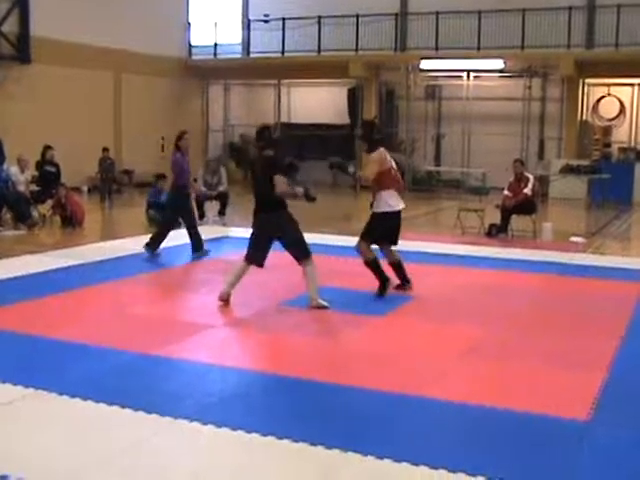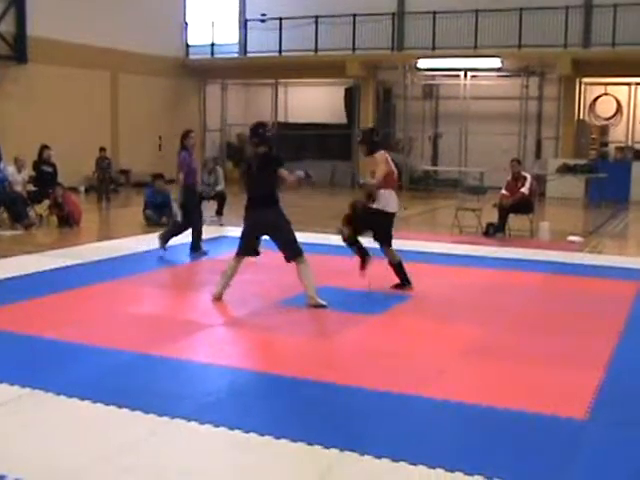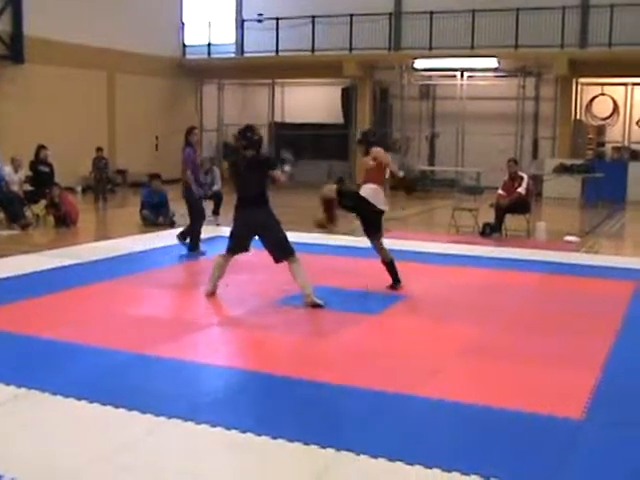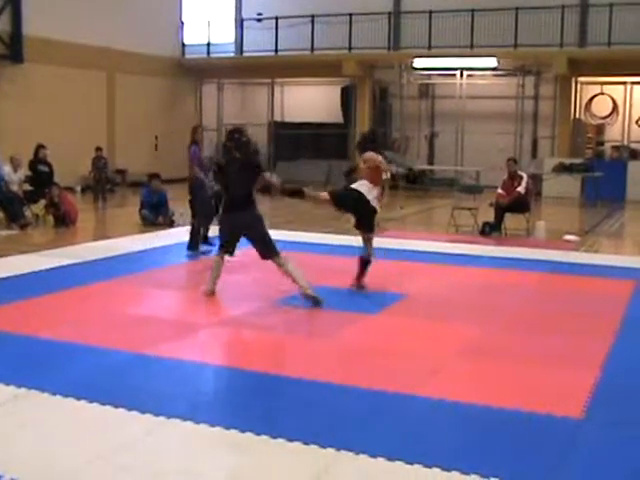
dt=0.1s
person 1, frame 1
left shoulder: (256, 164)
right shoulder: (275, 162)
right elbow: (281, 190)
right wrist: (301, 192)
left hip: (260, 218)
right hip: (279, 216)
left knee: (250, 261)
right knee: (306, 259)
left ankle: (226, 291)
right ankle: (315, 299)
person 1, frame 2
left shoulder: (247, 161)
right shoulder: (272, 158)
right elbow: (289, 181)
right wrist: (300, 175)
left hip: (252, 215)
right hip: (272, 214)
left knee: (240, 255)
right knee: (299, 257)
left ankle: (220, 290)
right ankle: (312, 297)
person 1, frame 3
left shoulder: (233, 162)
right shoulder: (262, 160)
right elbow: (282, 179)
right wrist: (286, 170)
left hip: (242, 215)
right hip: (262, 214)
left knee: (228, 254)
right knee: (291, 257)
left ankle: (211, 287)
right ankle: (309, 296)
person 1, frame 4
left shoulder: (221, 166)
right shoulder: (250, 163)
right elbow: (274, 182)
left hip: (229, 216)
right hip: (249, 215)
left knee: (222, 252)
right knee: (275, 256)
left ankle: (210, 287)
right ankle: (305, 289)
person 2, frame 1
left shoulder: (375, 157)
right shoulder: (385, 155)
left elbow: (368, 178)
right elbow: (400, 185)
left hip: (384, 210)
right hip: (394, 208)
left knee: (363, 246)
right knee: (386, 248)
left ankle: (383, 280)
right ankle: (404, 282)
person 2, frame 2
left shoulder: (379, 157)
right shoulder: (383, 158)
left elbow: (377, 182)
left wrist: (363, 183)
right wrist: (368, 199)
left hip: (380, 207)
right hip: (389, 208)
left knee: (346, 231)
right knee: (386, 247)
left ankle: (363, 255)
right ankle: (405, 282)
person 2, frame 3
left shoulder: (376, 152)
right shoulder: (376, 159)
left elbow: (390, 163)
left wrist: (400, 175)
right wrist: (344, 184)
left hip: (366, 198)
right hip: (377, 205)
left knee: (327, 191)
right knee: (378, 245)
left ankle: (329, 219)
right ankle: (396, 281)
person 2, frame 4
left shoulder: (369, 157)
right shoulder: (384, 167)
left elbow: (381, 164)
left hip: (358, 192)
right hip: (370, 204)
left knee: (318, 197)
right knee: (368, 244)
right ankle: (359, 280)
